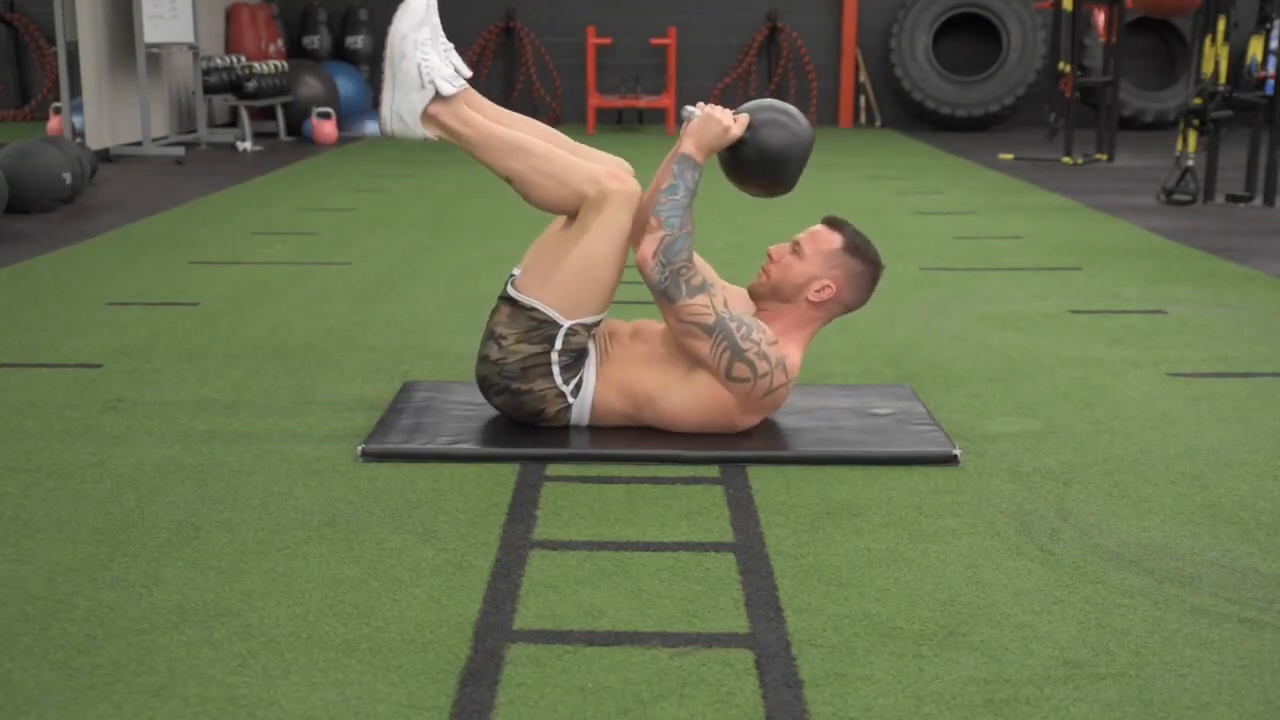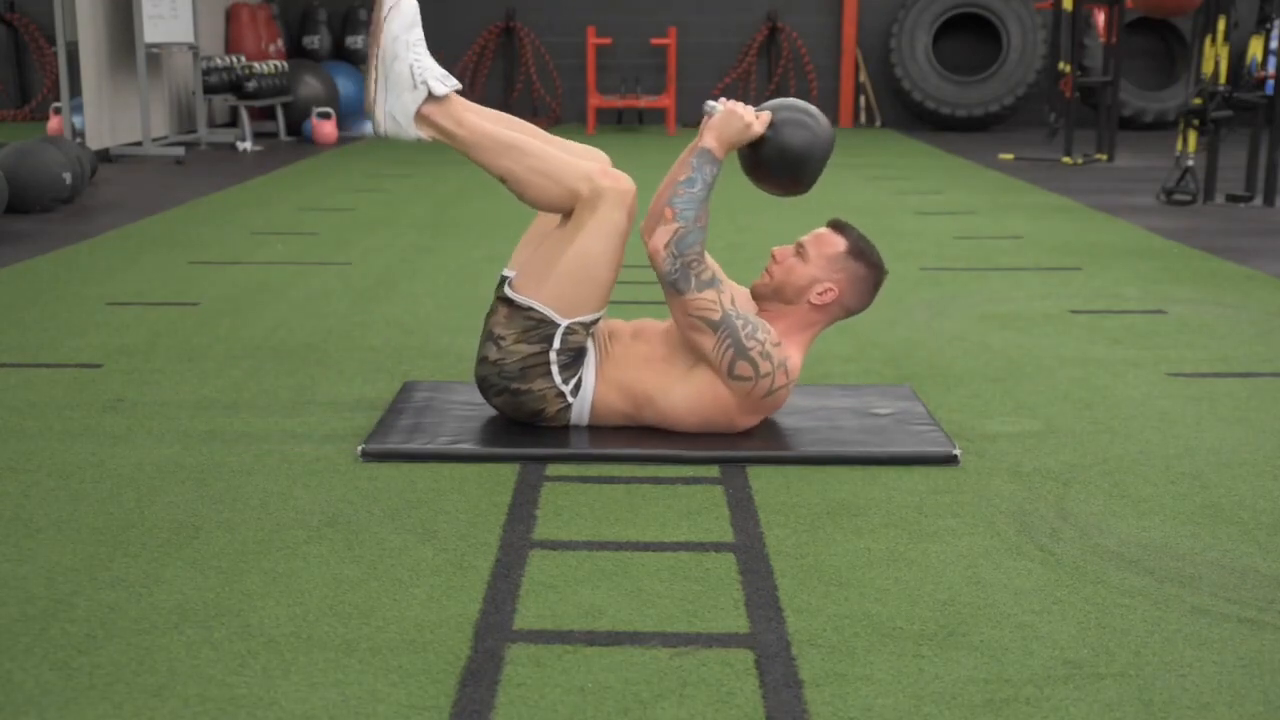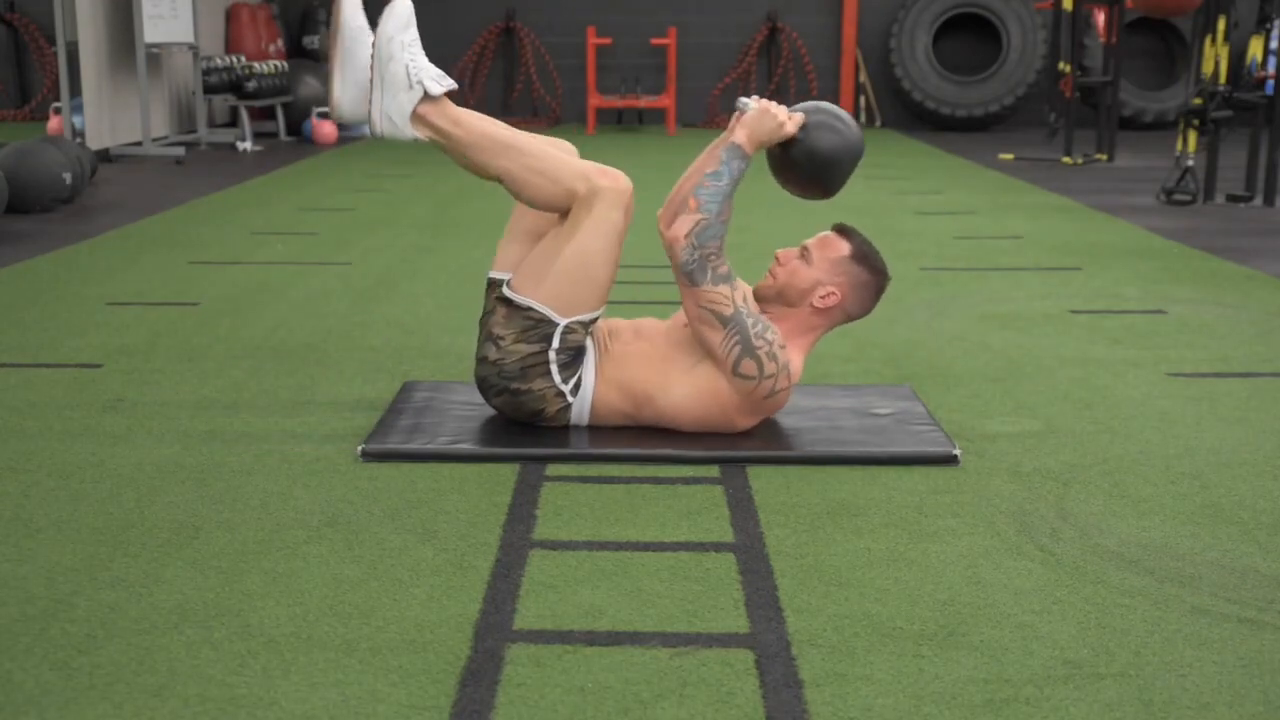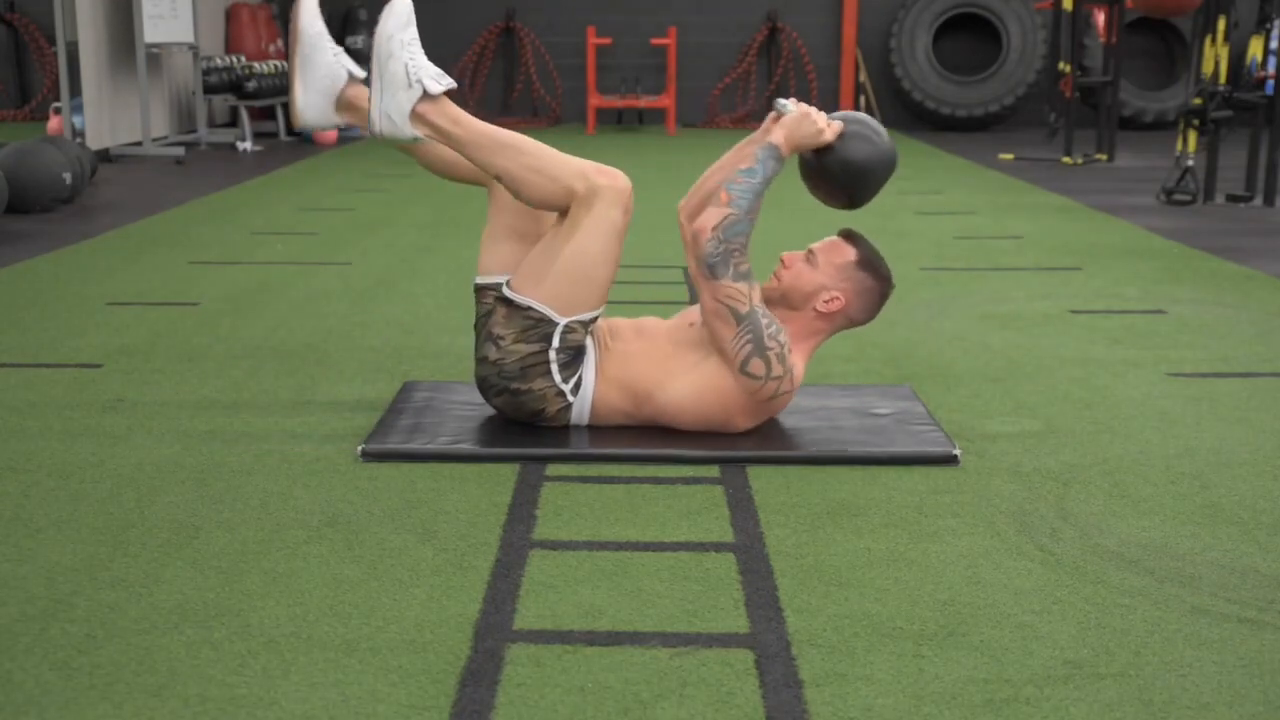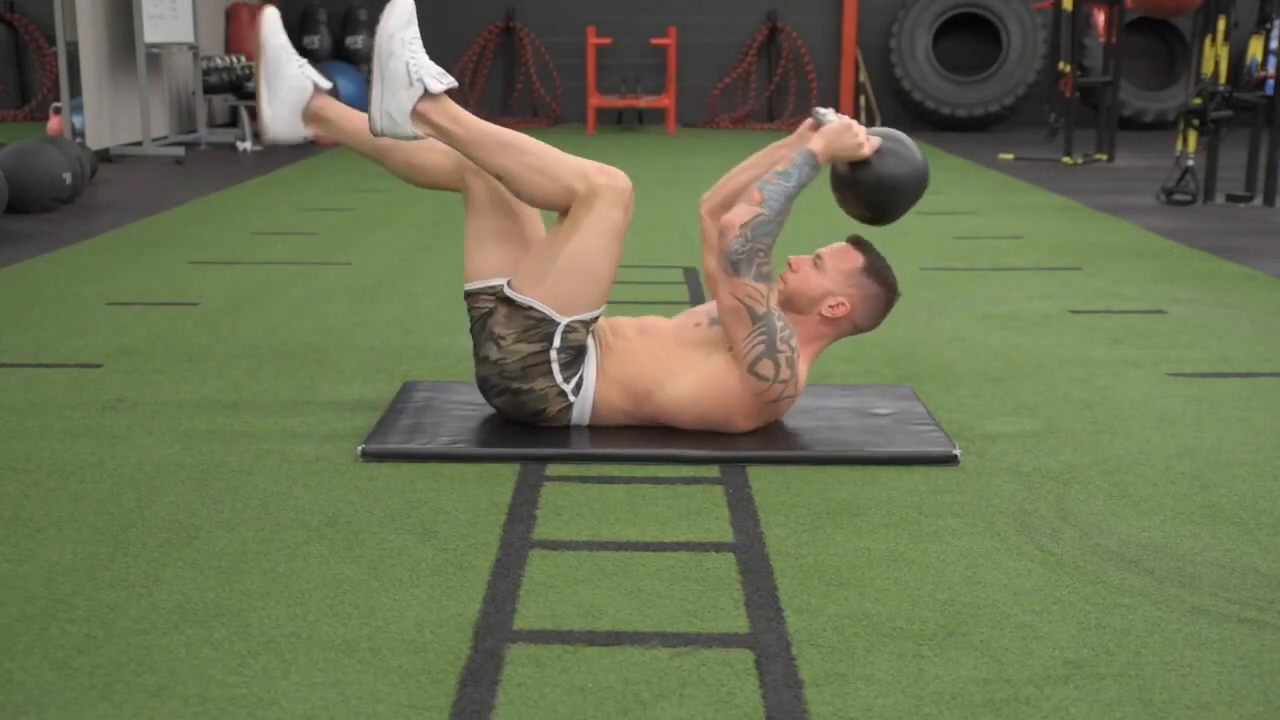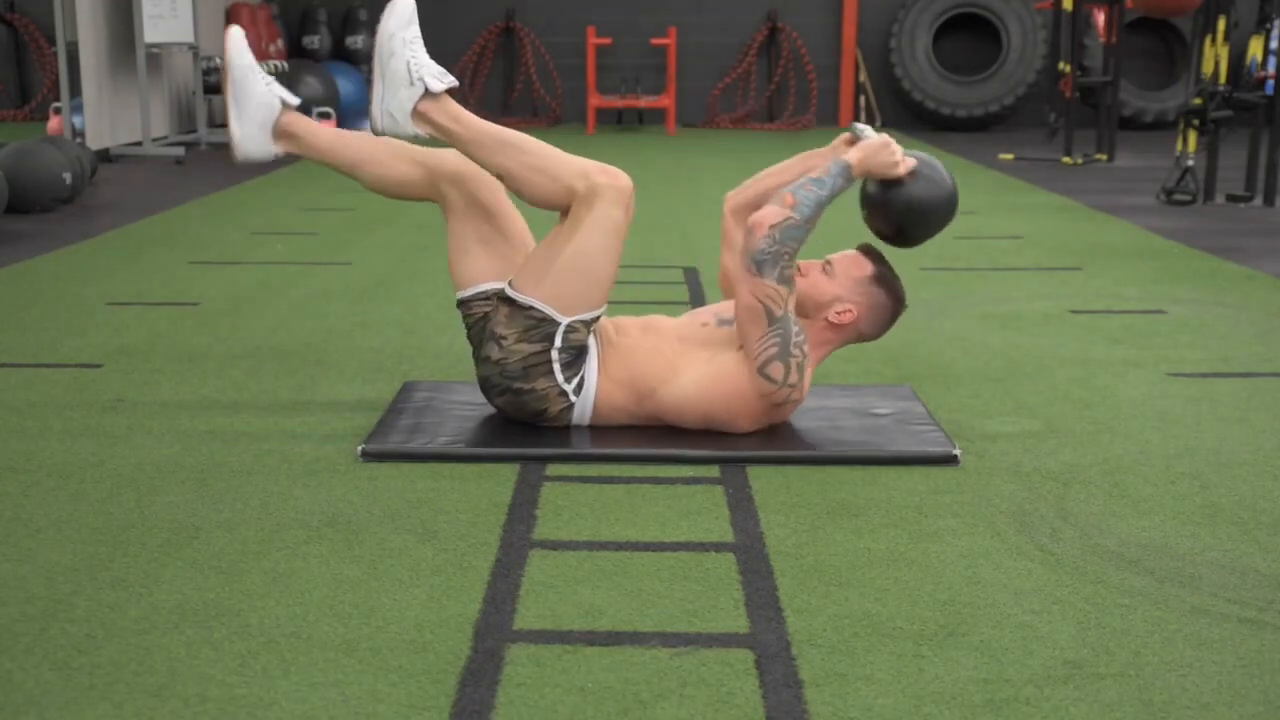
dt=0.1s
person 1, frame 1
left shoulder: (763, 367)
right shoulder: (750, 317)
left elbow: (655, 259)
right elbow: (657, 229)
left wrist: (692, 151)
right wrist: (694, 146)
left hip: (534, 373)
right hip: (546, 362)
left knee: (611, 191)
right knee: (615, 181)
left ankle: (433, 106)
right ankle: (442, 93)
person 1, frame 2
left shoulder: (763, 366)
right shoulder: (757, 320)
left elbow: (669, 249)
right elbow: (666, 226)
left wrist: (711, 145)
right wrist: (712, 138)
left hip: (530, 370)
right hip: (554, 358)
left knee: (607, 190)
right knee: (587, 168)
left ankle: (425, 107)
right ankle: (424, 100)
person 1, frame 3
left shoulder: (766, 368)
right shoulder: (757, 322)
left elbow: (686, 243)
right elbow: (680, 219)
left wrist: (742, 143)
right wrist: (739, 135)
left hip: (531, 371)
right hip: (541, 357)
left knee: (605, 188)
right knee: (558, 161)
left ankle: (420, 107)
right ankle: (400, 98)
person 1, frame 4
left shoulder: (768, 369)
right shoulder: (758, 328)
left elbow: (709, 237)
right elbow: (696, 211)
left wrist: (776, 143)
right wrist: (774, 137)
left hip: (534, 368)
right hip: (549, 357)
left knee: (604, 187)
right knee: (506, 163)
left ankle: (422, 104)
right ankle: (343, 96)
person 1, frame 5
left shoulder: (773, 373)
right shoulder: (761, 334)
left elbow: (735, 236)
right elbow: (721, 209)
left wrist: (814, 150)
right wrist: (812, 142)
left hip: (534, 371)
right hip: (544, 357)
left knee: (605, 187)
right knee: (482, 166)
left ankle: (423, 102)
right ankle: (307, 107)
person 1, frame 6
left shoulder: (780, 377)
right shoulder: (761, 337)
left elbow: (766, 234)
right elbow: (741, 208)
left wrist: (852, 162)
right wrist: (842, 154)
left hip: (536, 370)
right hip: (540, 354)
left knee: (608, 187)
right knee: (458, 170)
left ankle: (425, 103)
right ankle: (277, 125)
